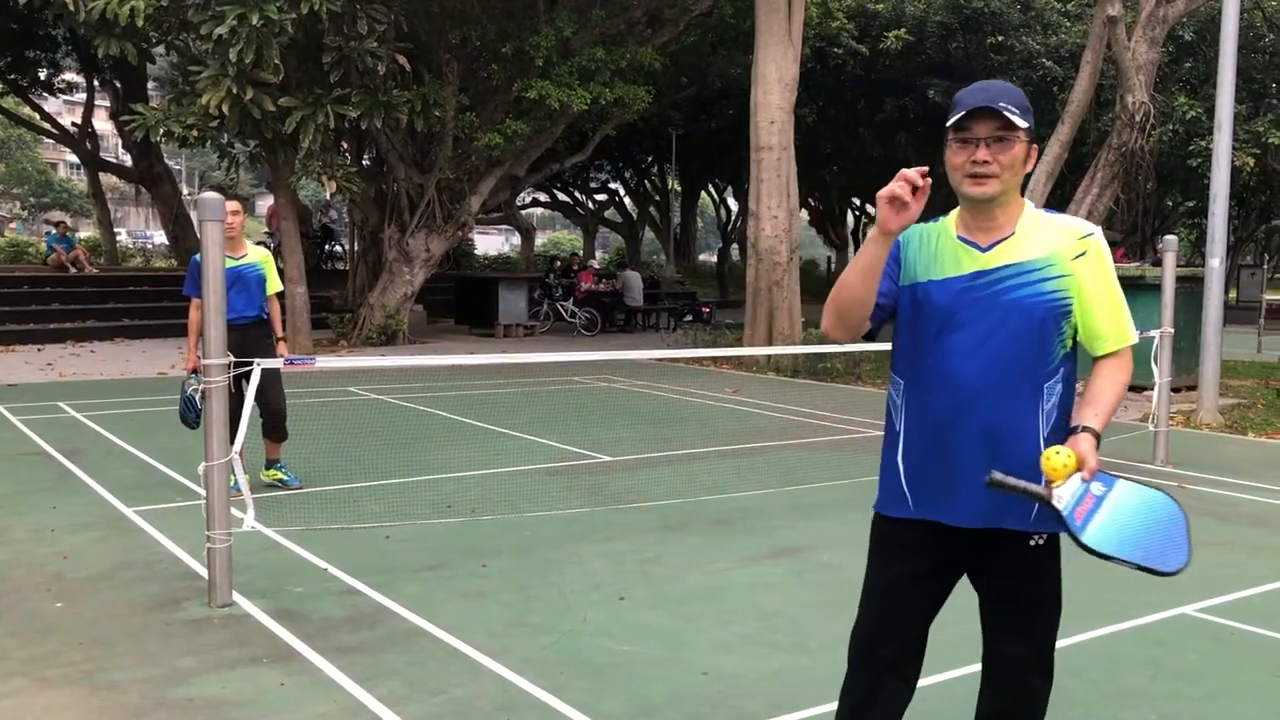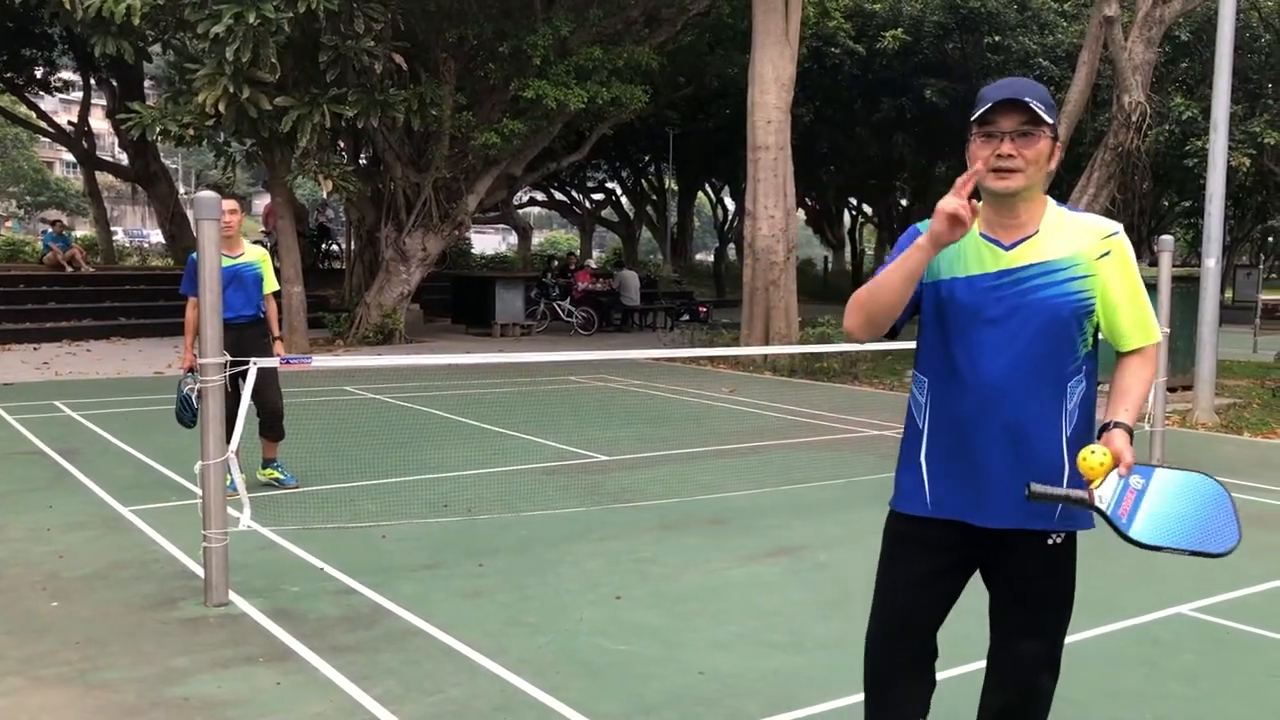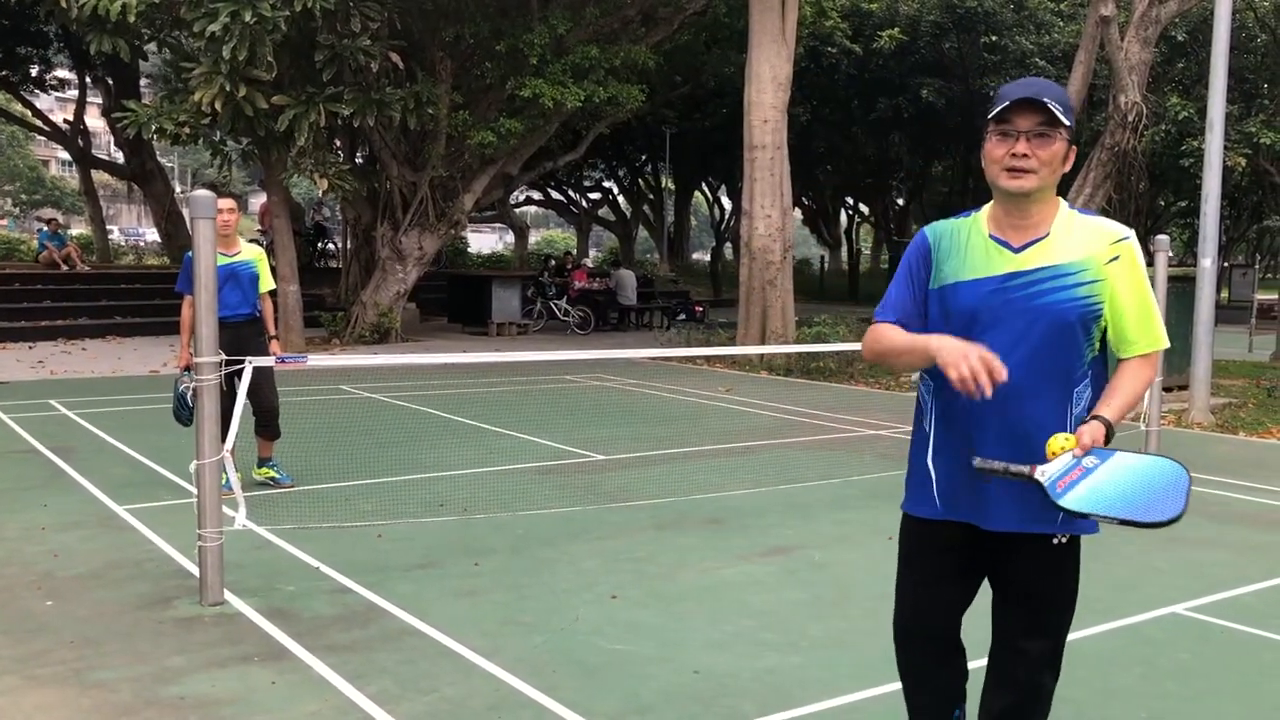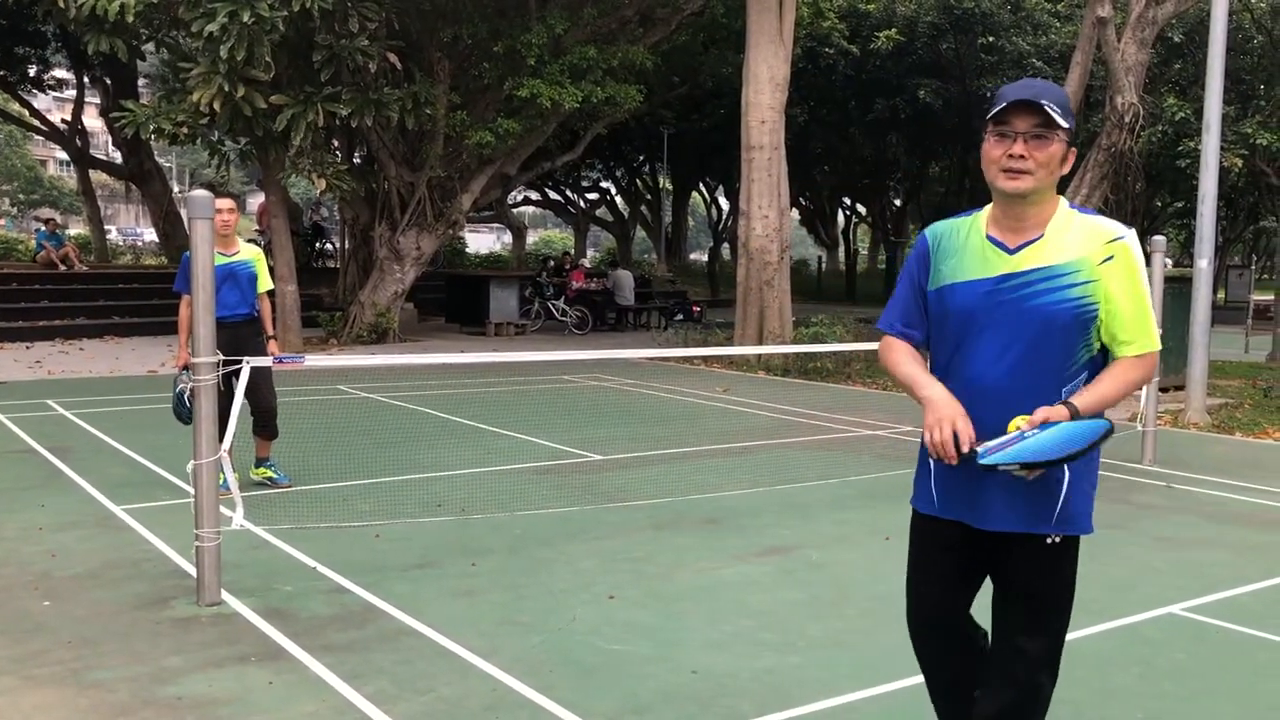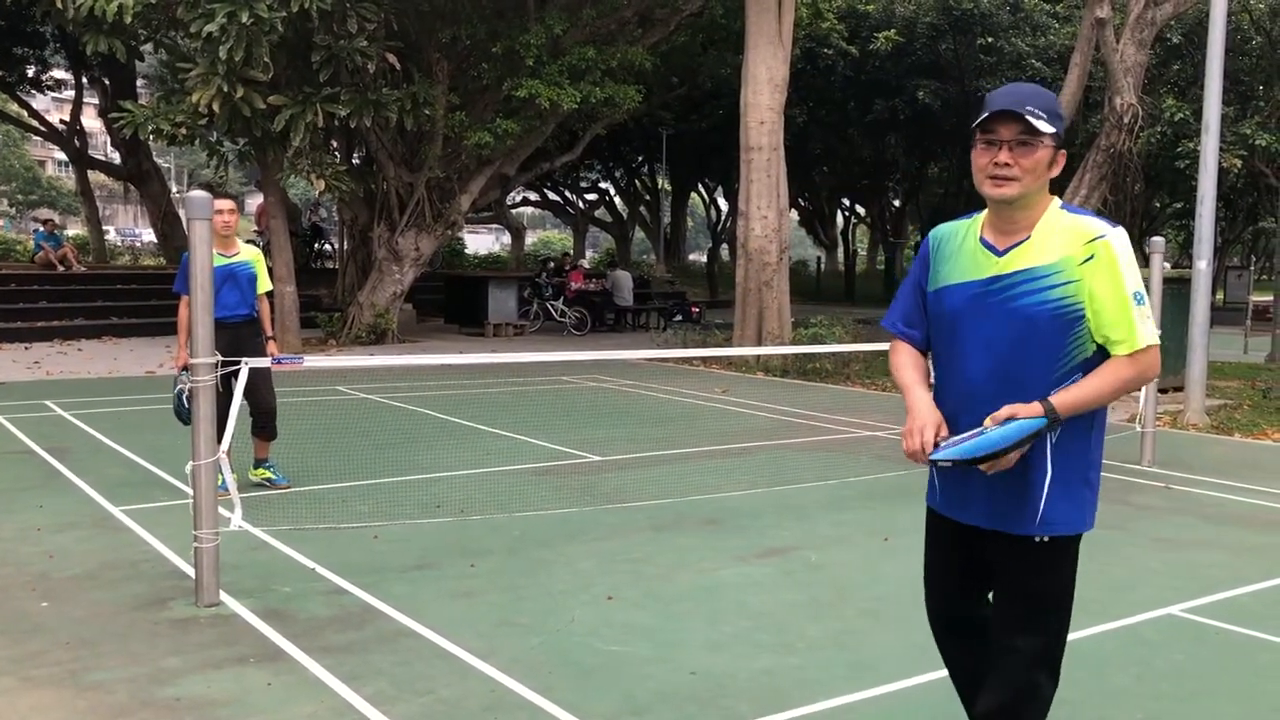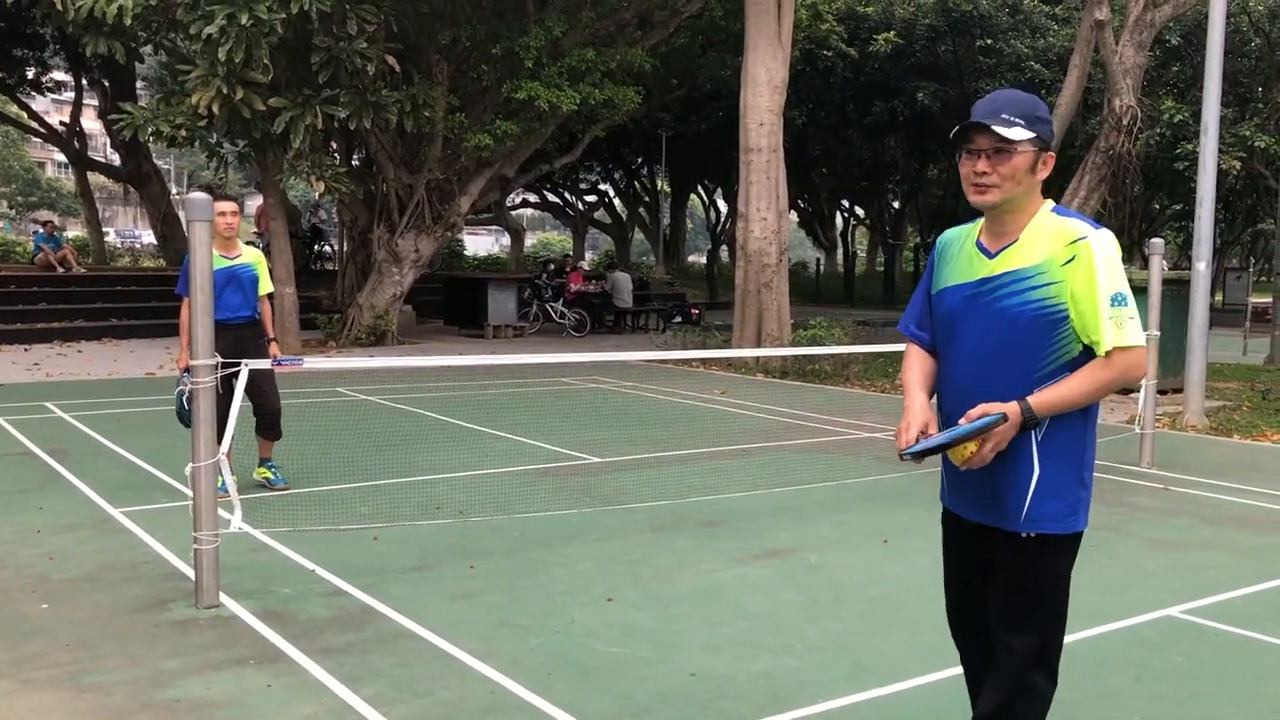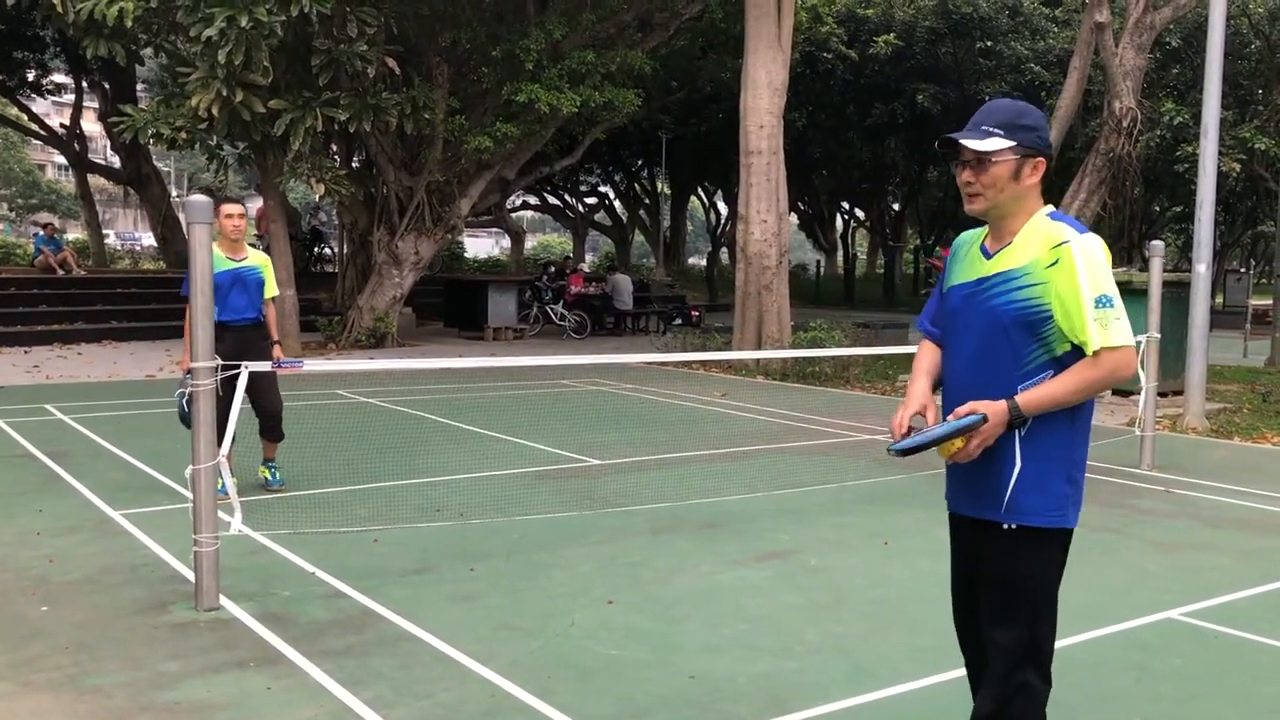
dt=0.2s
person 1, frame 1
left shoulder: (1074, 242)
right shoulder: (912, 244)
left elbow: (1115, 353)
right elbow: (841, 327)
left wrist: (1086, 431)
right wrist: (883, 234)
left hip: (1022, 502)
right hip: (915, 498)
left knee: (1019, 665)
right knee: (879, 648)
person 1, frame 2
left shoulder: (1098, 241)
right shoulder: (931, 241)
left elbow: (1138, 349)
right elbow: (860, 326)
left wrist: (1119, 425)
right wrist: (929, 242)
left hip: (1040, 501)
right hip: (931, 493)
left knee: (1024, 665)
right knee: (895, 641)
person 1, frame 3
left shoulder: (1108, 246)
right shoulder: (939, 242)
left elbow: (1140, 354)
right elbow: (876, 342)
left wrist: (1101, 420)
right wrist: (938, 346)
left hip: (1044, 501)
right hip: (941, 493)
left knee: (1025, 662)
right knee: (920, 637)
person 1, frame 4
left shoulder: (1105, 244)
right shoulder: (939, 241)
left elbow: (1139, 356)
right elbow: (894, 342)
left wrist: (1071, 411)
right wrist: (933, 395)
left hip: (1043, 498)
right hip: (945, 491)
left knee: (1023, 661)
right knee: (932, 627)
person 1, frame 5
left shoulder: (1094, 243)
right shoulder: (943, 243)
left elbow: (1139, 358)
right elbow: (905, 341)
left wrist: (1044, 411)
right wrist: (919, 402)
left hip: (1042, 498)
right hip: (954, 490)
left knee: (1022, 658)
right knee: (953, 623)
person 1, frame 6
left shoulder: (1081, 245)
right shoulder: (950, 246)
left elbow: (1127, 360)
right elbow: (921, 343)
left wrist: (1022, 412)
right wrist: (917, 401)
left hip: (1039, 499)
right hip: (965, 489)
left knee: (1021, 654)
right knee: (971, 631)
person 1, frame 7
left shoulder: (1069, 248)
right shoulder: (964, 249)
left elbow: (1116, 360)
right elbow: (934, 338)
left wrist: (1010, 410)
right wrist: (919, 392)
left hip: (1032, 494)
right hip: (971, 485)
left knee: (1014, 649)
right knee: (978, 631)
person 2, frame 1
left shoulder: (263, 256)
right shoulder: (203, 260)
right elbow: (197, 307)
left wrist: (280, 339)
right wrist: (192, 351)
left hip: (259, 335)
right hip: (223, 339)
left knee: (275, 405)
right knee: (229, 410)
left ankle: (273, 467)
person 2, frame 2
left shoulder: (260, 255)
right shoulder: (200, 259)
right elbow: (193, 307)
left wrist: (277, 339)
right wrist: (188, 350)
left hip: (256, 335)
right hip: (220, 338)
left knee: (272, 404)
right knee: (226, 410)
left ankle: (270, 466)
right ankle: (232, 471)
person 2, frame 3
left shoulder: (256, 254)
right shoulder: (196, 258)
right elbow: (189, 305)
left wrist: (273, 338)
right wrist: (184, 348)
left hip: (251, 334)
right hip: (216, 337)
left knee: (267, 403)
right knee: (221, 409)
left ankle: (265, 466)
right ankle: (227, 470)
person 2, frame 4
left shoulder: (254, 254)
right shoulder: (195, 257)
right elbow: (187, 304)
left wrist: (271, 337)
right wrist: (183, 348)
left hip: (250, 334)
right hip: (214, 336)
left knee: (266, 403)
right knee: (218, 408)
left ankle: (262, 465)
right ankle: (225, 470)
person 2, frame 5
left shoulder: (254, 255)
right elbow: (186, 305)
left wrist: (270, 338)
right wrist: (182, 348)
left hip: (249, 335)
right hip: (213, 337)
left knee: (265, 404)
right knee: (218, 409)
left ankle: (261, 466)
right ankle: (223, 471)
person 2, frame 6
left shoulder: (256, 257)
right elbow: (188, 307)
left wrist: (272, 340)
right wrist: (184, 350)
left hip: (251, 336)
right hip: (216, 338)
left knee: (269, 404)
right knee: (219, 411)
left ankle: (265, 465)
right ankle: (224, 473)
person 2, frame 7
left shoulder: (262, 260)
right elbow: (193, 308)
left wrist: (275, 342)
right wrist: (188, 351)
left hip: (256, 338)
right hip: (220, 340)
left knee: (271, 407)
right knee: (221, 412)
left ankle: (268, 465)
right ankle: (224, 474)
